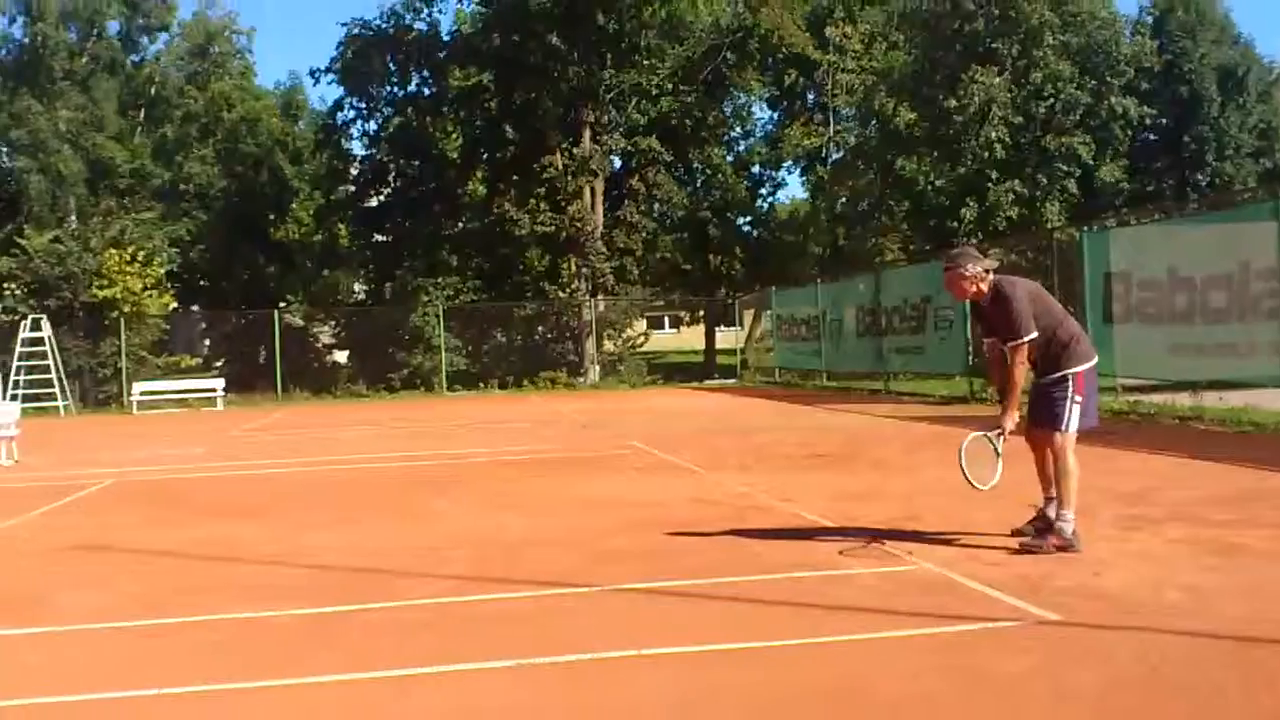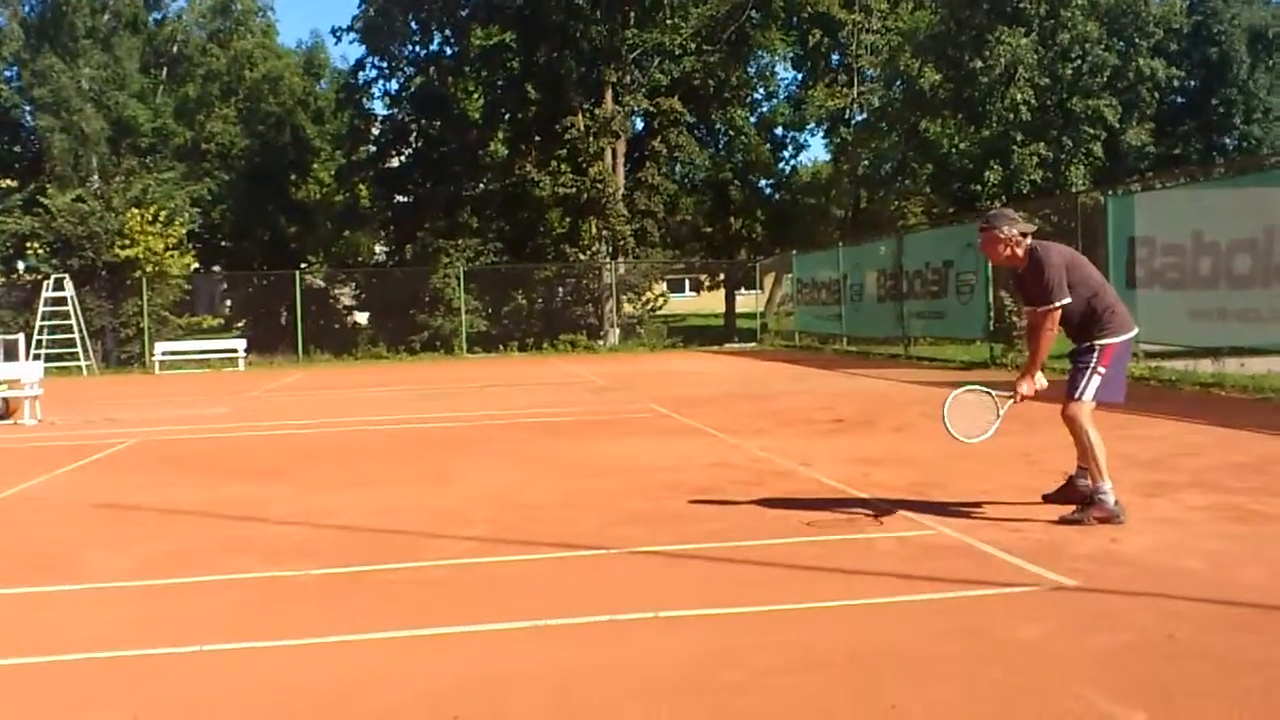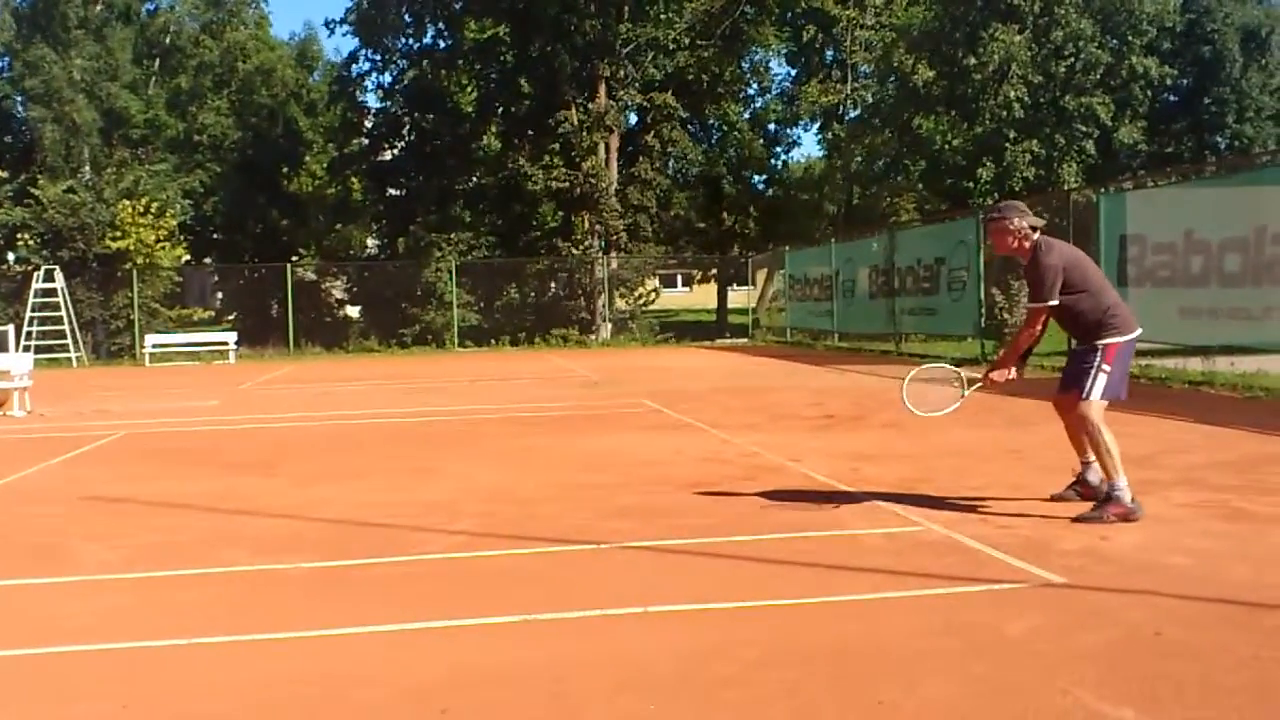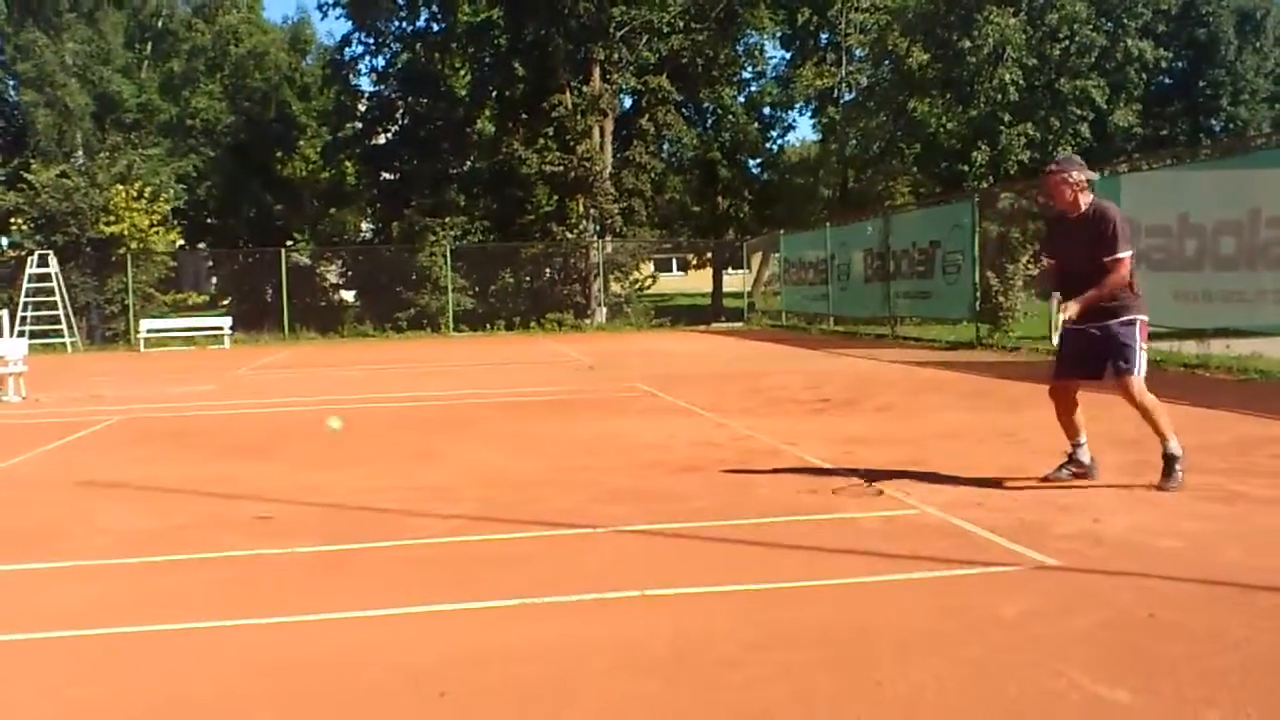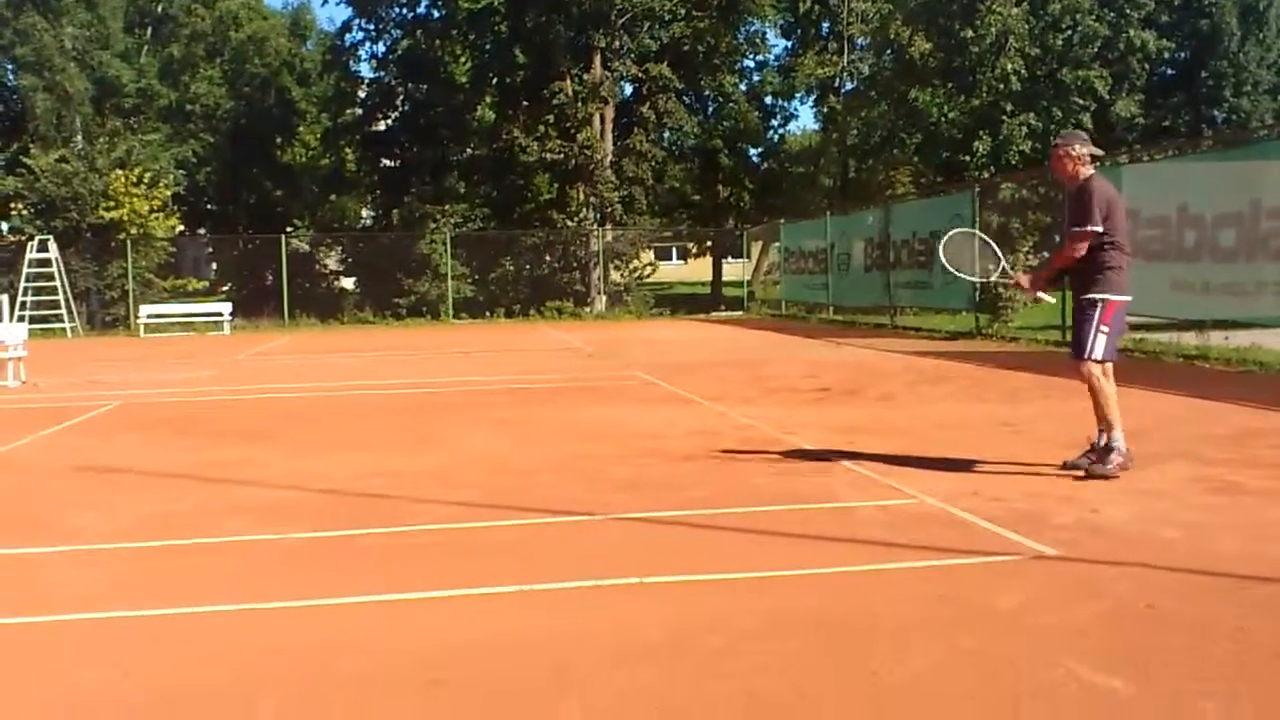
dt=1s
person 1, frame 1
left shoulder: (1011, 295)
right shoulder: (980, 305)
left elbow: (1019, 360)
right elbow: (995, 355)
left wrist: (1009, 412)
right wrist: (1005, 402)
left hip: (1072, 364)
right hip: (1047, 368)
left knee: (1060, 442)
right knee: (1038, 438)
left ankle: (1065, 531)
right ankle: (1050, 513)
person 1, frame 2
left shoulder: (1046, 260)
right shoulder: (1023, 273)
left elbow: (1050, 326)
right elbow: (1035, 325)
left wrist: (1028, 375)
right wrist: (1033, 372)
left hip: (1109, 335)
right hip: (1092, 337)
left knee: (1076, 413)
right knee: (1076, 412)
left ankle: (1106, 501)
right ankle: (1082, 483)
person 1, frame 3
left shoulder: (1047, 260)
right shoulder: (1034, 260)
left elbow: (1033, 326)
right elbow: (1036, 323)
left wrist: (1002, 365)
right wrist: (1018, 361)
left hip: (1111, 334)
right hip: (1091, 336)
left knee: (1087, 412)
right knee: (1065, 404)
left ankle: (1122, 499)
right ankle: (1091, 479)
person 1, frame 4
left shoulder: (1107, 216)
right shoulder: (1054, 224)
left elbow: (1121, 274)
right elbow: (1051, 270)
left wrist: (1078, 304)
right wrist: (1062, 303)
left hip: (1121, 314)
right hip: (1079, 321)
left knee: (1132, 389)
right knee: (1060, 389)
left ankle: (1174, 455)
right ankle: (1081, 459)
person 1, frame 5
left shoulder: (1094, 191)
right shoulder: (1079, 192)
left elbow: (1077, 248)
right elbow: (1071, 248)
left wrist: (1036, 277)
right wrist: (1041, 277)
left hip: (1104, 291)
right hip: (1091, 292)
left knee: (1089, 367)
right knee: (1099, 369)
left ankle: (1118, 447)
right ankle: (1102, 446)
